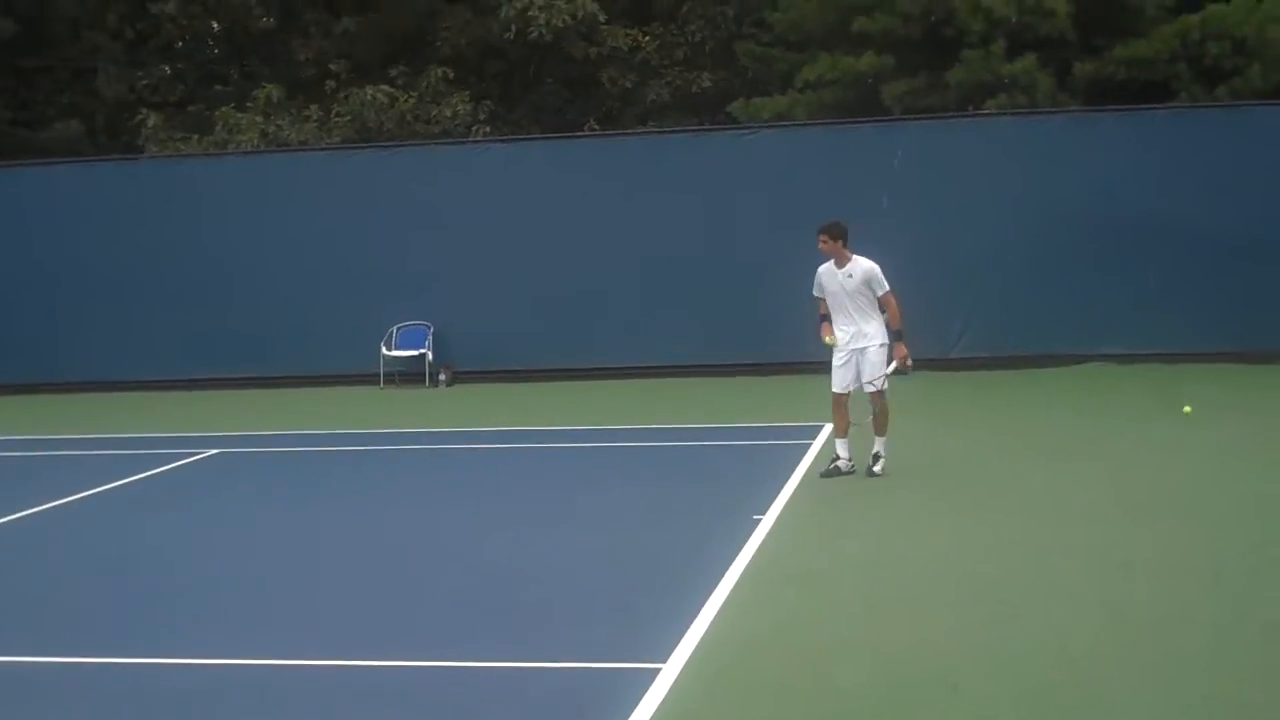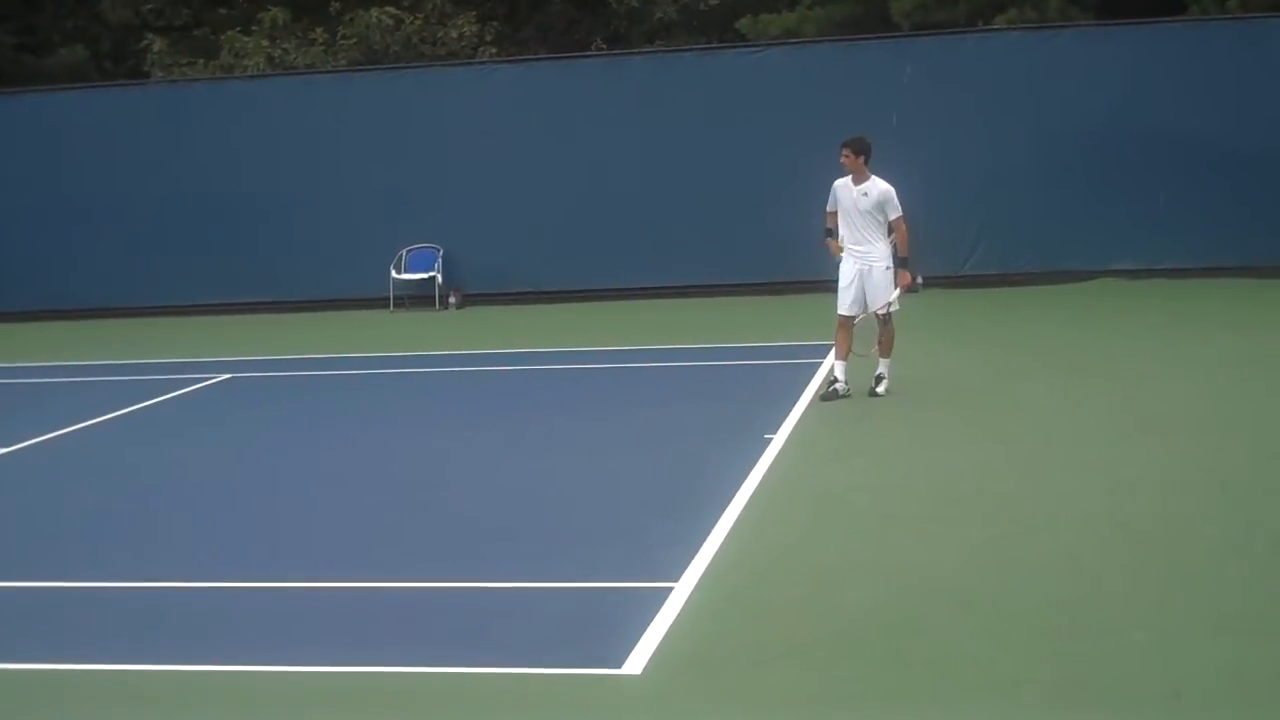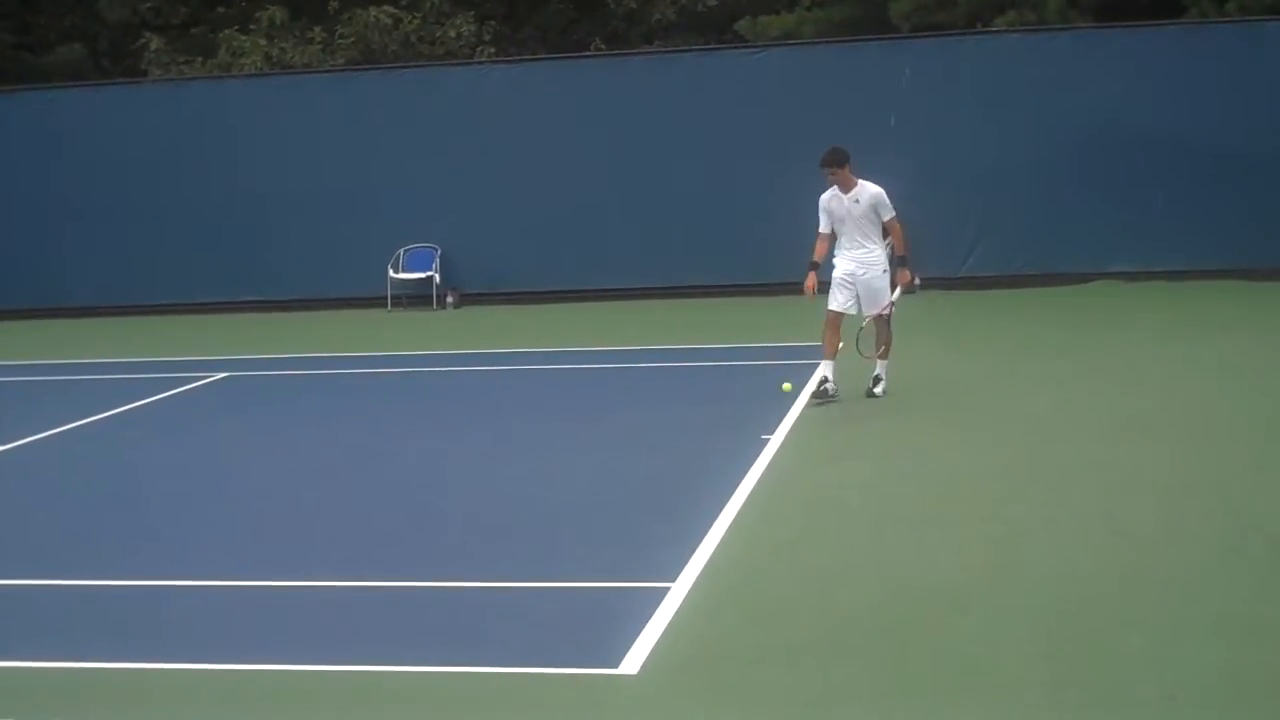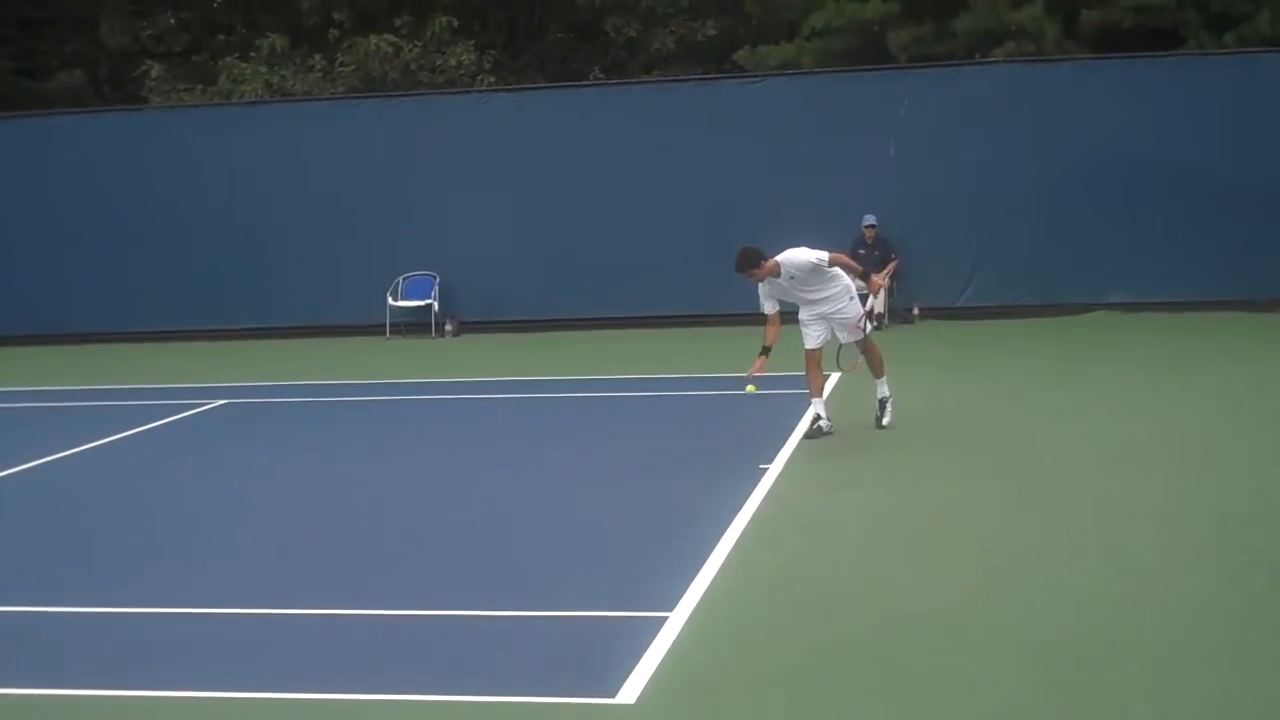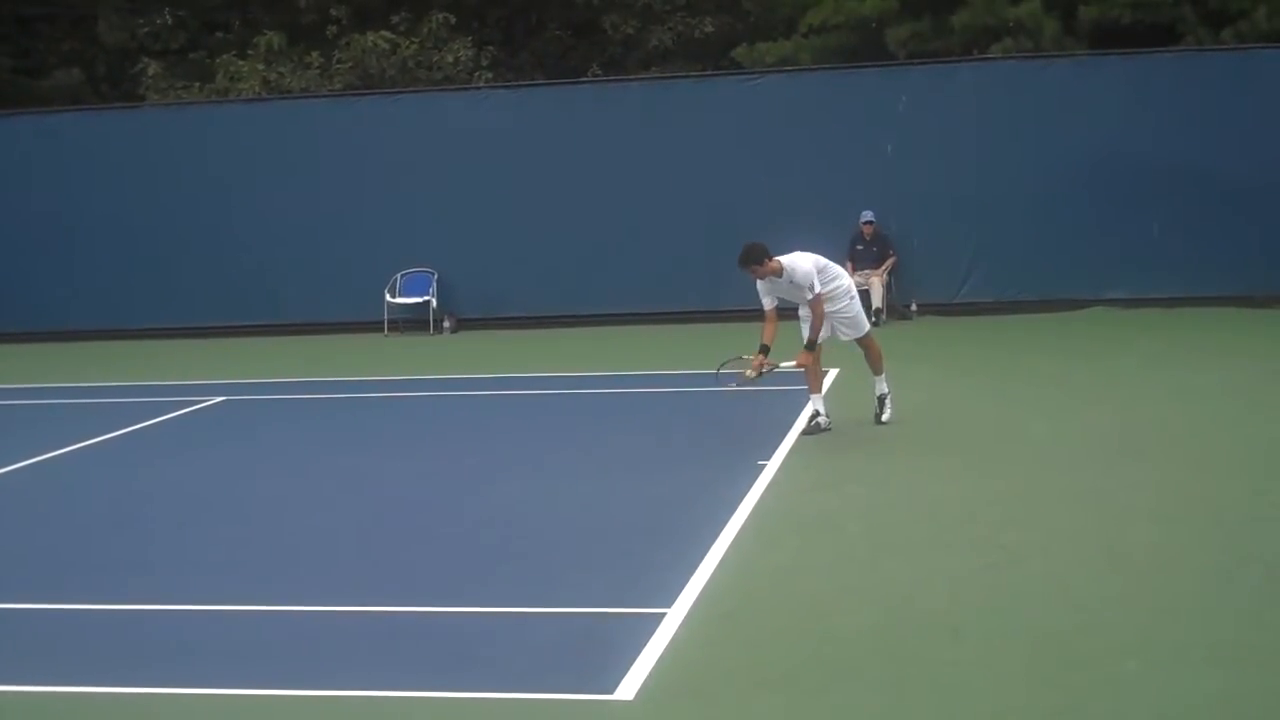
dt=1s
person 1, frame 1
left shoulder: (868, 268)
right shoulder: (823, 273)
left elbow: (890, 304)
left wrist: (898, 342)
right wrist: (825, 323)
left hip: (873, 341)
right hip: (843, 345)
left knee: (877, 397)
right knee: (838, 399)
left ankle: (879, 453)
right ankle: (843, 458)
person 1, frame 2
left shoulder: (883, 190)
right shoulder: (839, 187)
left elbow: (899, 229)
left wrist: (903, 267)
right wrist: (830, 236)
left hip: (879, 264)
right hip: (850, 264)
left knee: (884, 319)
right knee: (844, 320)
left ankle: (882, 374)
right ankle: (839, 380)
person 1, frame 3
left shoulder: (874, 193)
right shoulder: (826, 200)
left elbow: (894, 229)
right elbow: (824, 238)
left wrist: (902, 265)
right wrist: (813, 270)
left hip: (874, 266)
right hip: (844, 267)
left knee: (881, 320)
right knee: (832, 319)
left ankle: (880, 376)
right ankle: (828, 379)
person 1, frame 4
left shoulder: (796, 259)
right shoulder: (765, 288)
left elbow: (839, 259)
right elbow: (773, 323)
left wrist: (868, 279)
right wrist: (763, 356)
left hip: (840, 296)
right hip: (811, 309)
left knee: (865, 345)
right knee: (812, 358)
left ankle: (883, 396)
right ankle: (821, 418)
person 1, frame 5
left shoulder: (800, 268)
right shoulder: (764, 284)
left elbow: (818, 311)
right elbow: (770, 320)
left wrist: (808, 349)
right wrist: (762, 354)
left hip: (839, 293)
right hip: (809, 304)
left knee: (865, 342)
right knee: (810, 356)
left ankle: (882, 393)
right ankle: (820, 415)
